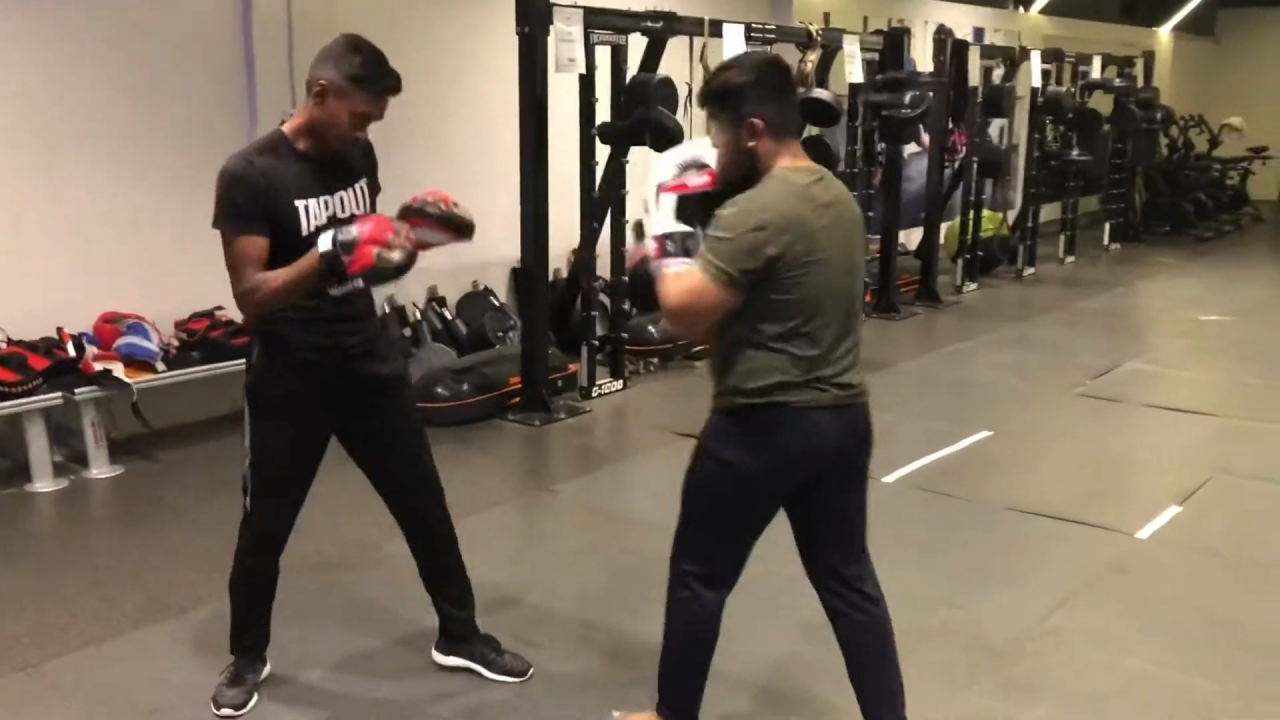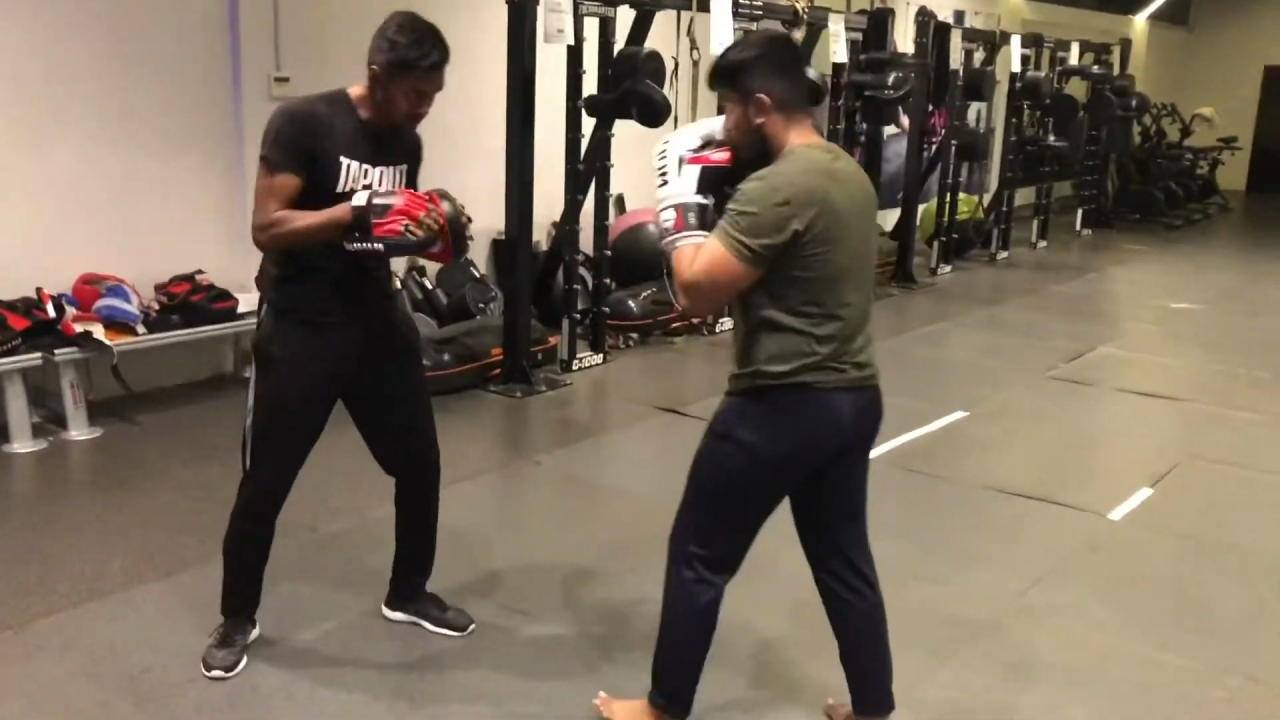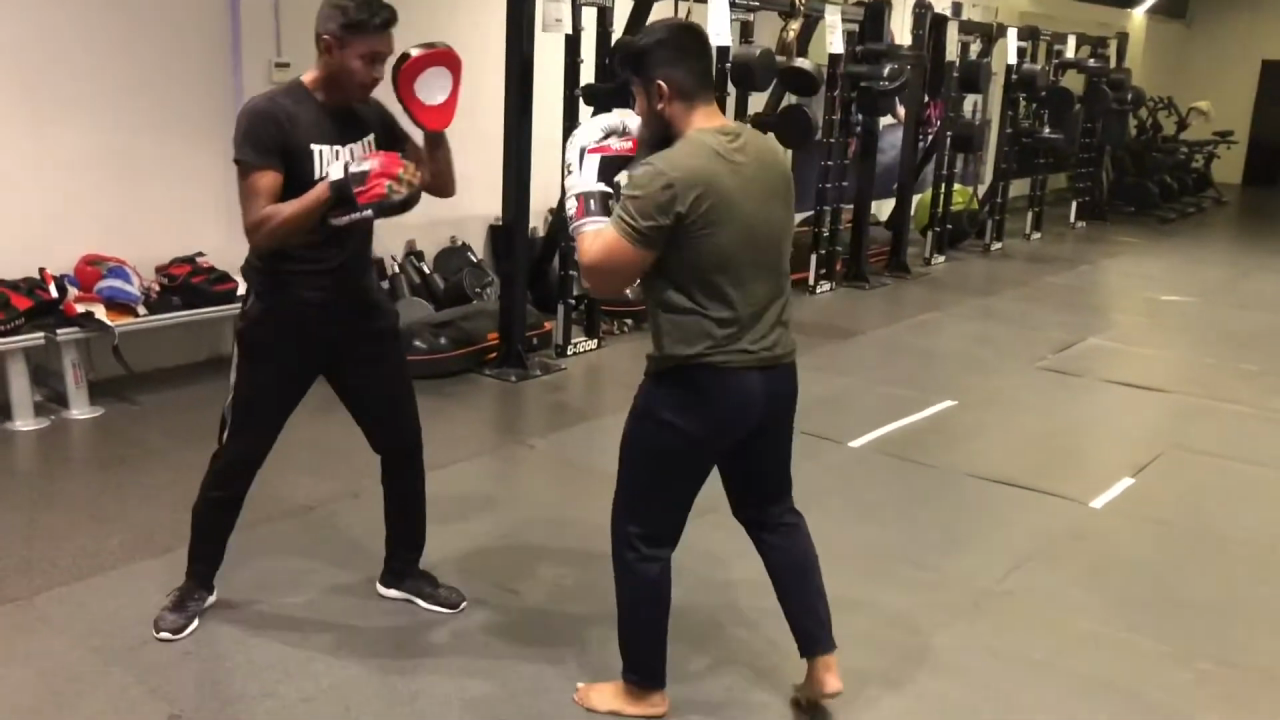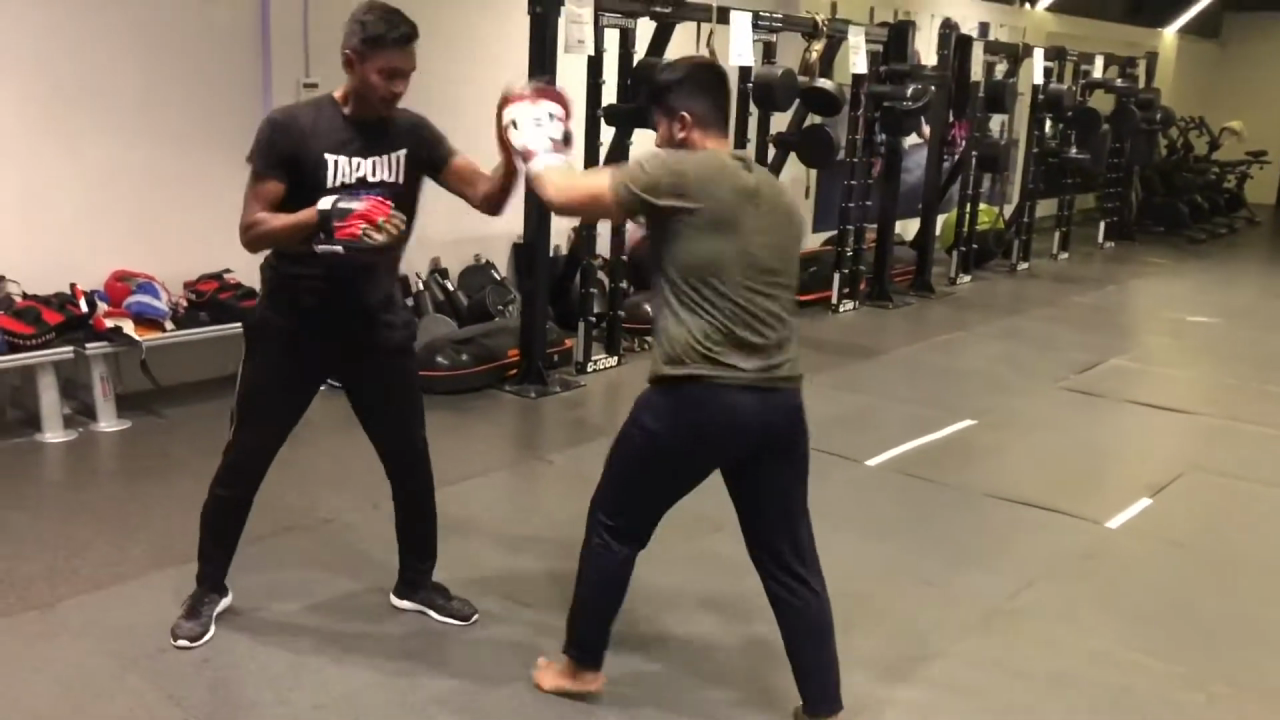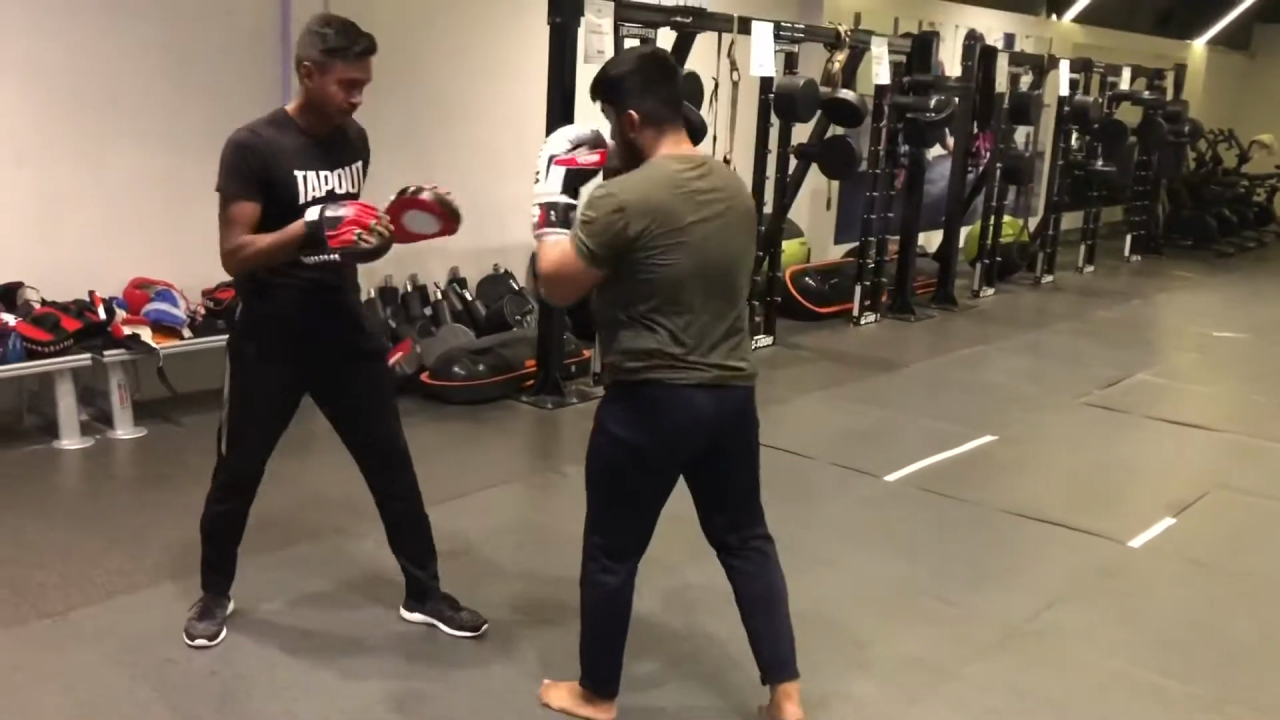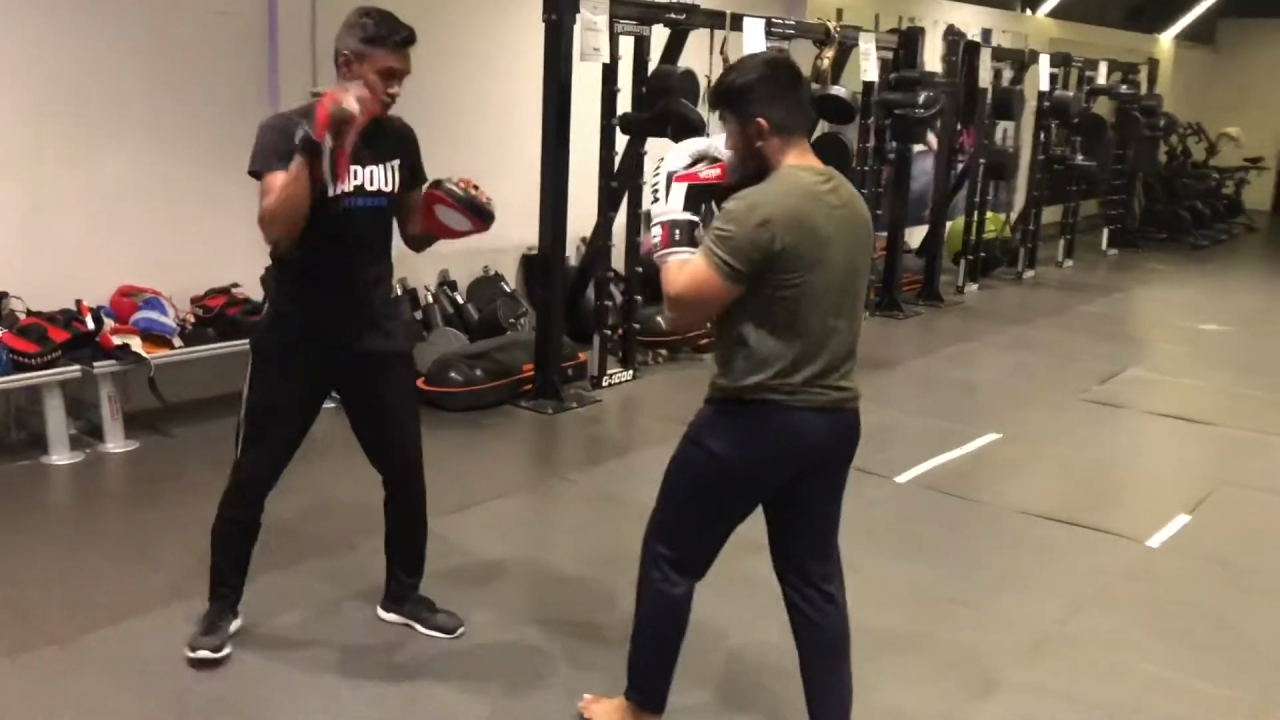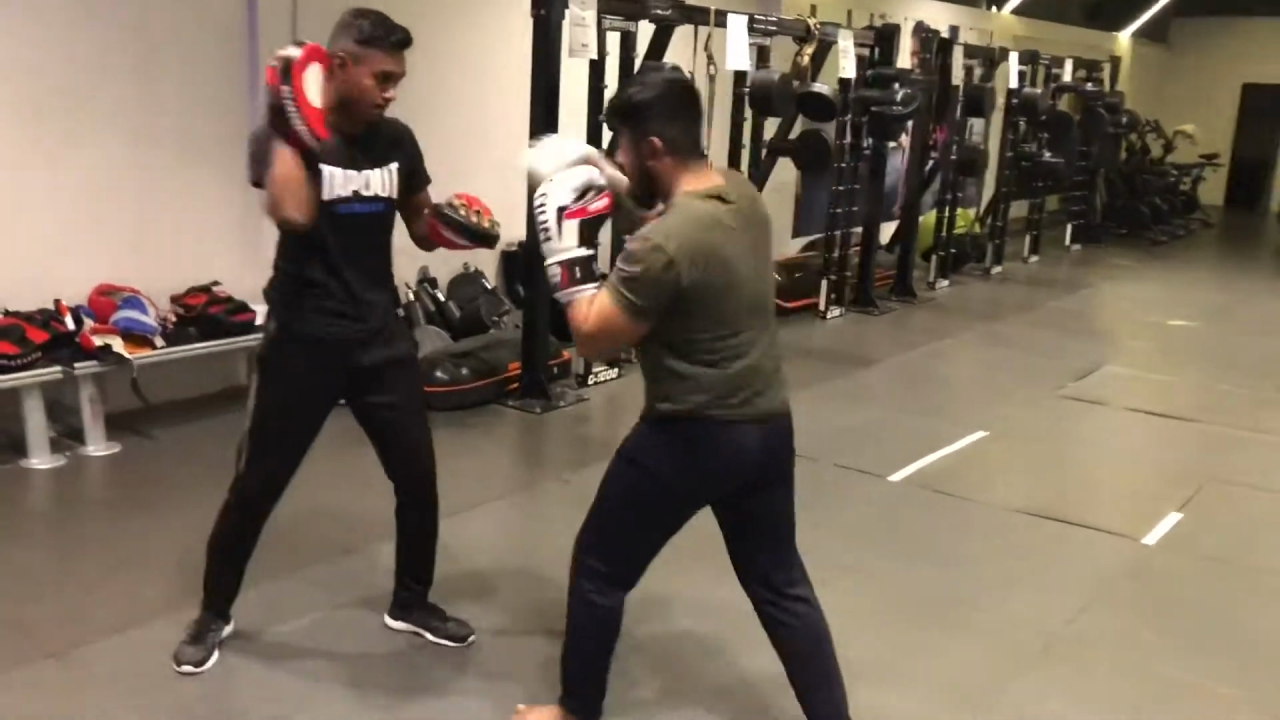
dt=0.4s
person 1, frame 1
left shoulder: (756, 213)
right shoulder: (837, 196)
left elbow: (684, 314)
left wrist: (664, 220)
right wrist: (716, 174)
left hip: (764, 426)
right hip: (844, 419)
left knee: (699, 575)
right knee: (847, 577)
person 1, frame 2
left shoulder: (778, 189)
right shoulder: (845, 171)
left elbow: (697, 290)
left wrist: (678, 199)
right wrist: (733, 155)
left hip: (781, 406)
right hip: (853, 400)
left knee: (698, 557)
right knee: (845, 559)
person 1, frame 3
left shoulder: (668, 175)
right shoulder: (768, 154)
left elbow: (600, 274)
left wrist: (584, 182)
right wrist: (644, 143)
left hip: (695, 386)
right hip: (774, 374)
left knee: (641, 534)
right knee: (772, 513)
person 1, frame 4
left shoulder: (679, 174)
right shoulder: (779, 196)
left elbow: (564, 194)
left wrist: (535, 141)
left hip: (694, 400)
right hip: (778, 401)
left knee: (613, 528)
right knee: (789, 559)
left ankle: (581, 665)
person 1, frame 5
left shoulder: (623, 199)
right shoulder: (734, 187)
left elbow: (555, 284)
left wrist: (552, 193)
left hip: (648, 404)
right hip: (731, 396)
left knee: (610, 554)
right knee: (746, 541)
person 1, frame 6
left shoulder: (759, 209)
right shoulder: (849, 202)
left elbow: (685, 304)
left wrist: (670, 216)
right wrist: (725, 188)
left hip: (753, 421)
right hip: (833, 421)
left knee: (669, 560)
right knee: (814, 579)
person 1, frame 7
left shoulder: (664, 243)
right shoulder: (741, 194)
left elbow: (593, 335)
left wrist: (567, 242)
right wrist: (583, 162)
left hip: (689, 438)
right hip: (767, 427)
left knee: (600, 569)
right knee: (779, 582)
person 2, frame 1
left shoulder: (357, 156)
right shoulder: (249, 175)
right elbow: (250, 298)
left wrist: (404, 234)
right wrist: (330, 252)
left hip: (366, 359)
right hip: (289, 376)
left knee: (422, 499)
right knee: (266, 525)
left ankle: (459, 635)
right ankle: (248, 658)
person 2, frame 2
left shoulder: (405, 143)
right shoulder: (302, 122)
right elbow: (268, 230)
left wrist: (429, 237)
right wrist: (361, 211)
left hip: (378, 321)
right hip: (301, 328)
left knee: (420, 463)
right knee: (266, 482)
left ankle: (408, 593)
right ankle: (237, 619)
person 2, frame 3
left shoulder: (371, 115)
right shoulder: (268, 116)
left elbow: (442, 185)
right elbow: (260, 229)
left wrist: (435, 123)
right wrist: (339, 188)
left hip: (360, 309)
right hip: (283, 315)
left knee: (403, 444)
right knee: (238, 456)
left ankle: (402, 571)
right ankle: (197, 584)
person 2, frame 4
left shoulder: (411, 131)
right shoulder: (291, 127)
left elbow: (487, 199)
right elbow: (253, 231)
left wrist: (516, 152)
right wrist: (326, 214)
left hip: (376, 326)
right hip: (292, 324)
left knee: (410, 461)
right knee: (245, 460)
left ankle: (416, 583)
right ankle: (209, 589)
person 2, frame 5
left shoulder: (353, 139)
right shoulder: (254, 146)
right elbow: (236, 256)
left wrist: (399, 220)
right wrist: (313, 223)
left hip: (344, 331)
right hip: (270, 338)
left knee: (391, 463)
right knee: (237, 472)
left ankle: (423, 593)
right ankle: (215, 595)
person 2, frame 6
left shoulder: (398, 139)
right shoulder: (285, 132)
left elbow: (415, 235)
right elbow: (277, 232)
left wrist: (449, 215)
right wrist: (318, 142)
left hip: (377, 331)
right hip: (296, 335)
left knee: (405, 469)
right knee: (254, 474)
left ankle: (402, 594)
right ankle: (222, 608)
person 2, frame 7
left shoulder: (397, 140)
right shoulder: (281, 137)
left elbow: (423, 231)
right elbow: (295, 216)
right wrist: (288, 122)
left hip: (379, 338)
right hip: (303, 341)
left knee: (417, 474)
right knee: (258, 485)
left ankle: (411, 601)
right ankle: (214, 615)
